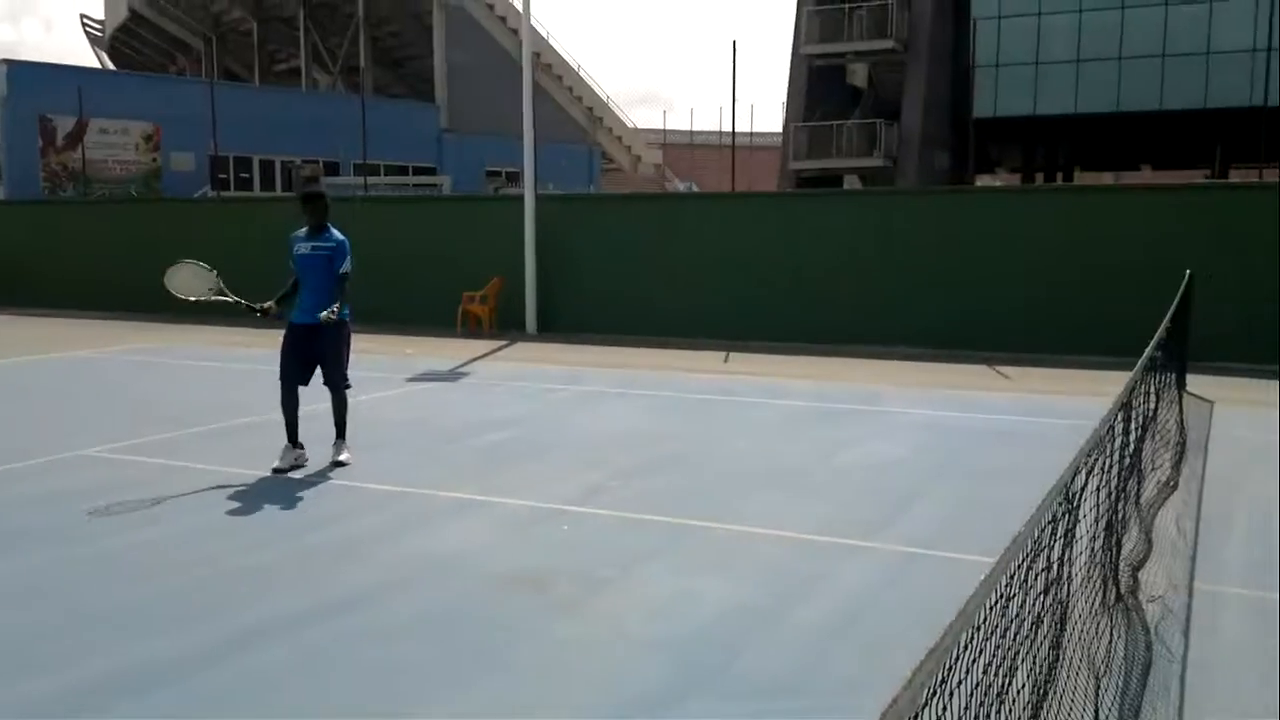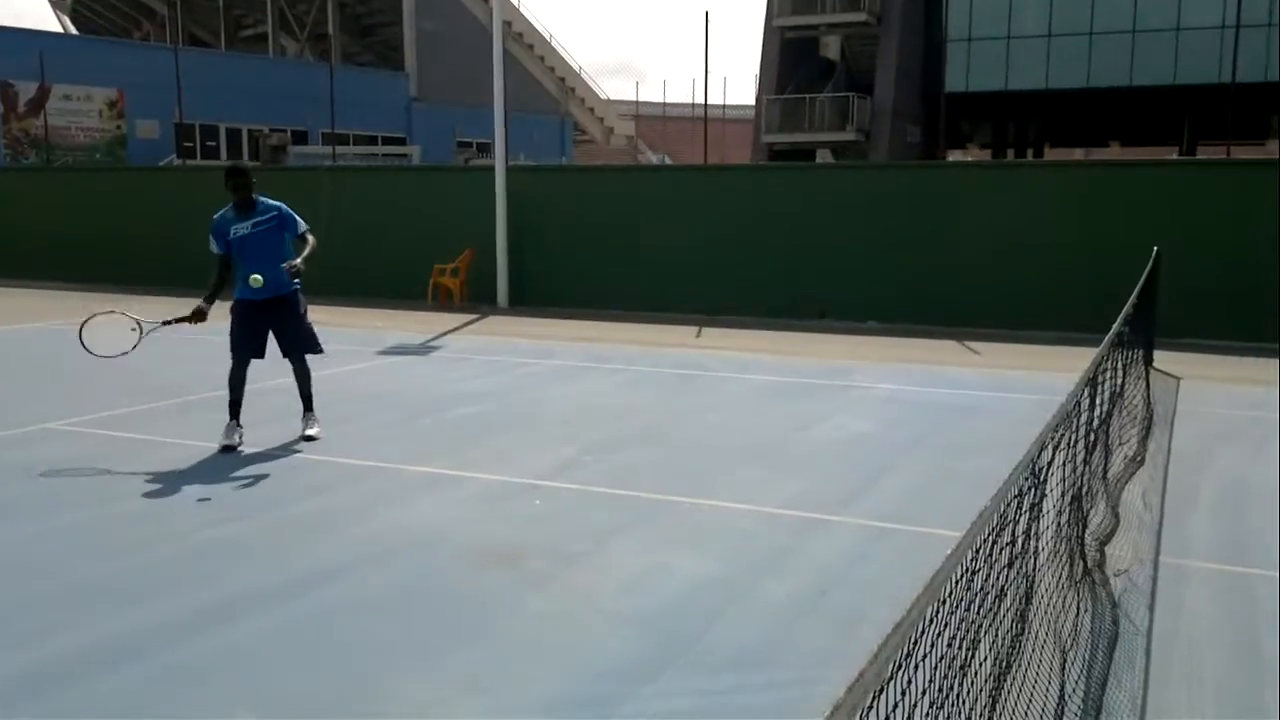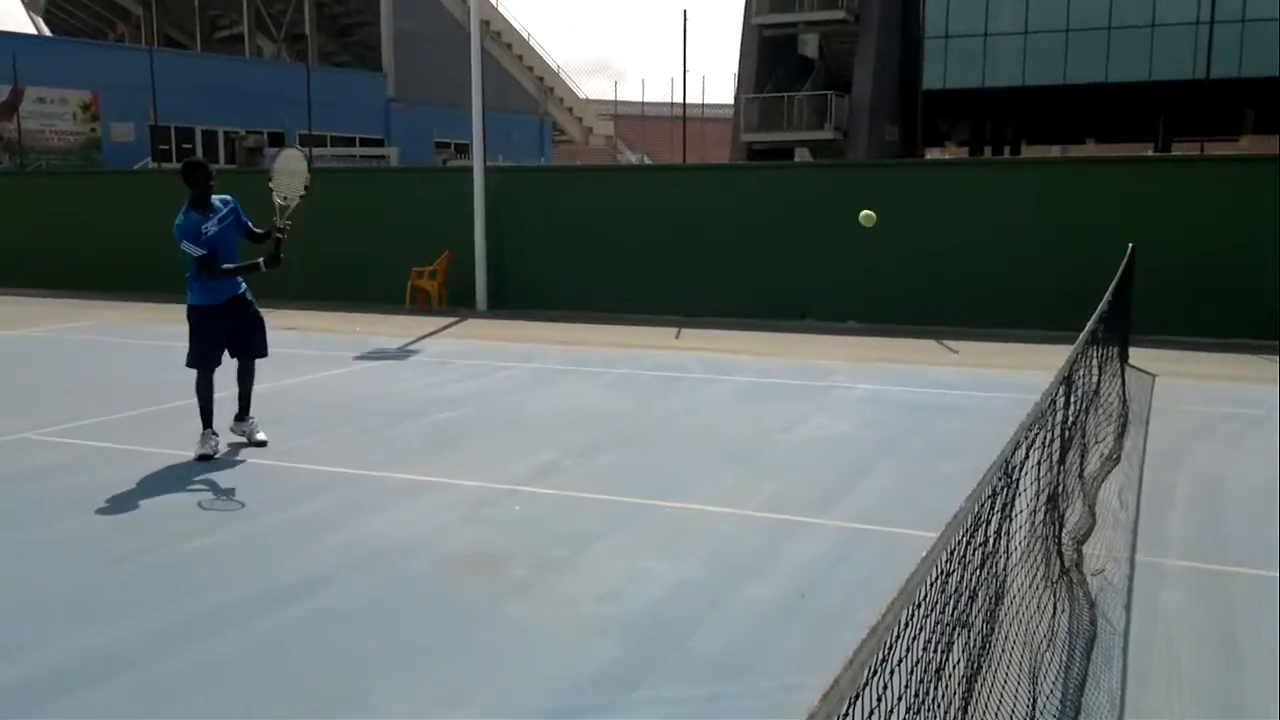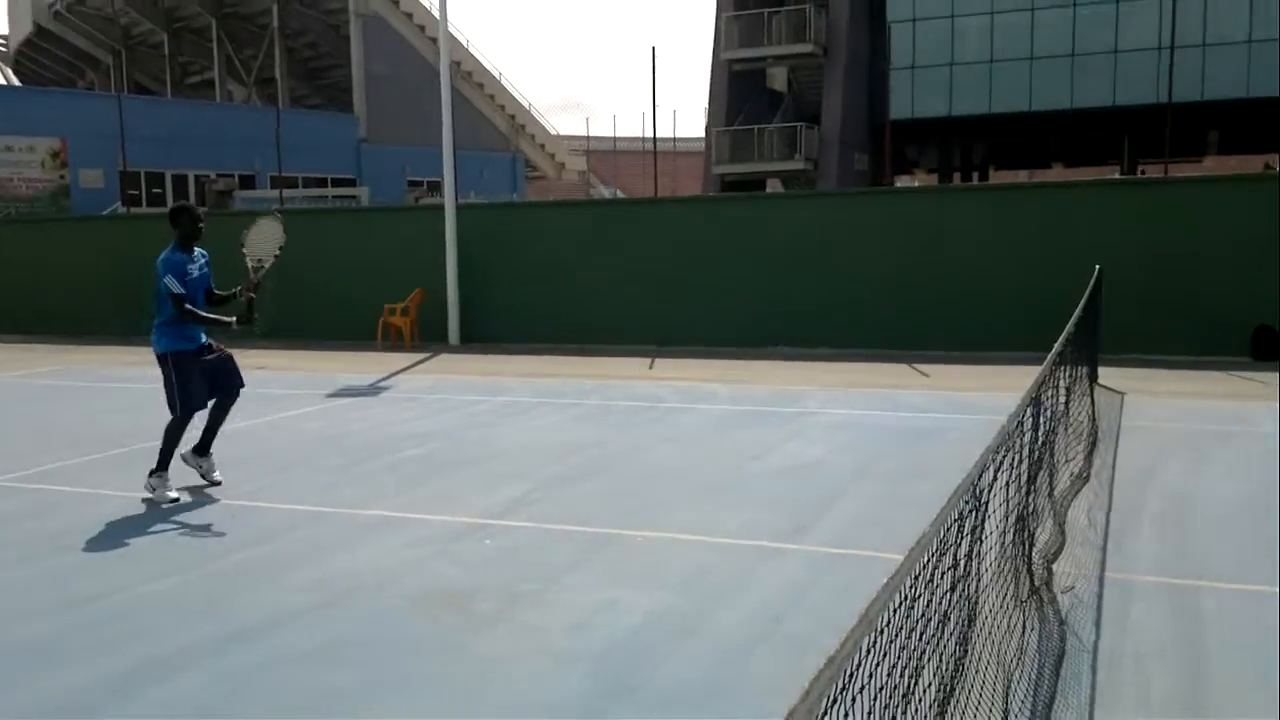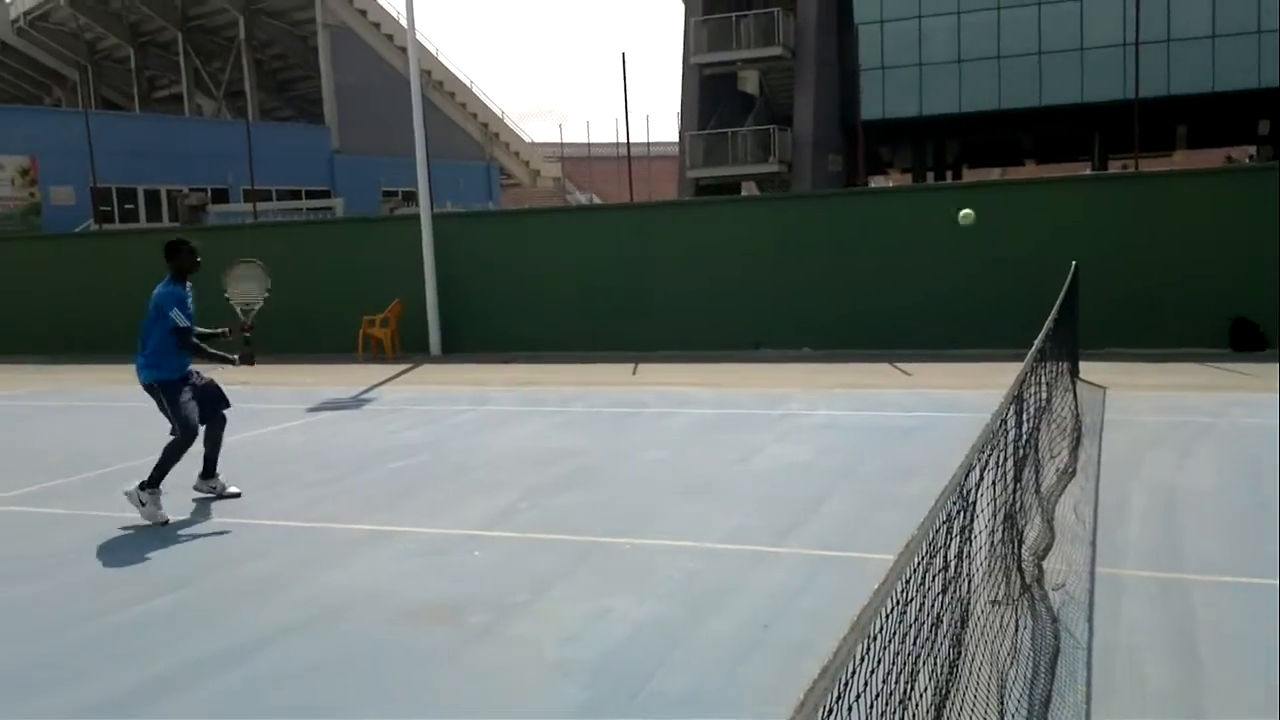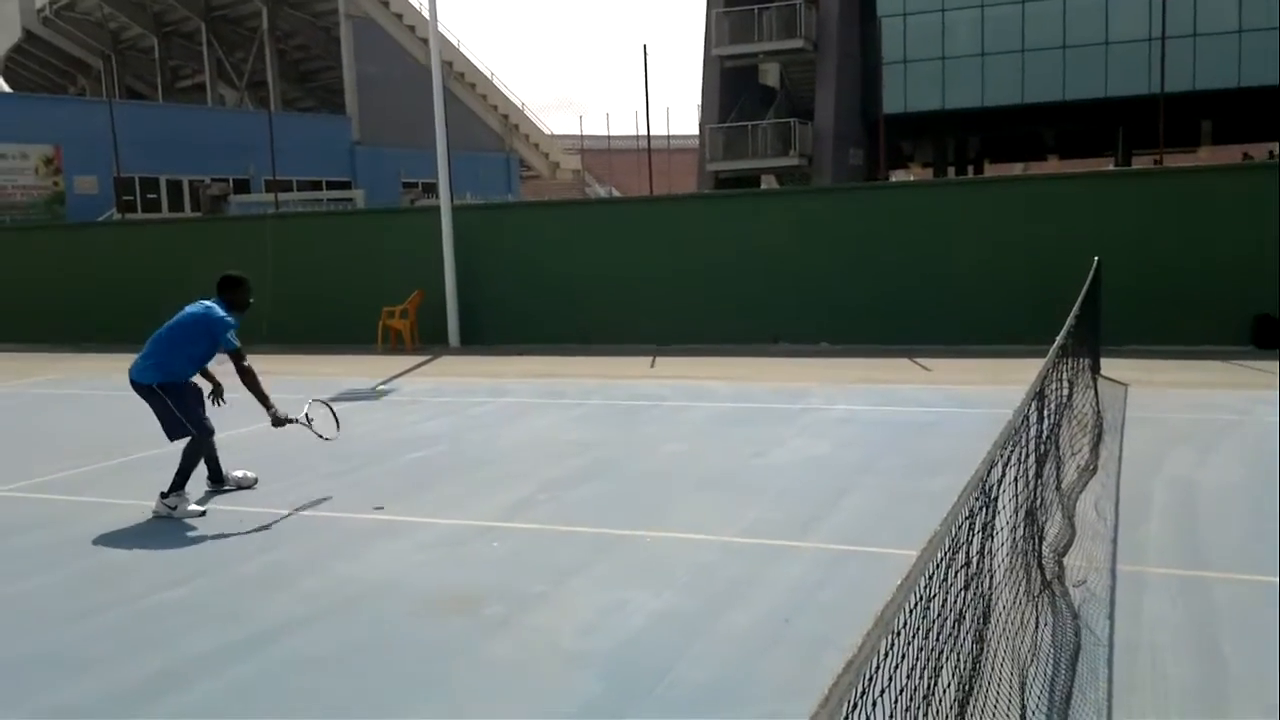
dt=0.4s
person 1, frame 1
left shoulder: (337, 242)
right shoulder: (296, 239)
left elbow: (342, 284)
left wrist: (336, 309)
right wrist: (276, 302)
left hip: (331, 324)
right hip: (299, 323)
left knee: (336, 385)
right knee: (288, 384)
left ankle: (340, 442)
right ankle: (293, 447)
person 1, frame 2
left shoulder: (277, 211)
right shoulder: (221, 223)
left elbow: (307, 237)
right elbow: (224, 267)
left wrist: (299, 260)
right wrist: (208, 301)
left hip: (284, 294)
right hip: (247, 299)
left knee: (297, 356)
right knee: (240, 360)
left ankle: (309, 415)
right ankle: (233, 424)
person 1, frame 3
left shoulder: (228, 204)
right shoulder: (185, 224)
left elbow: (251, 234)
right elbow: (210, 270)
left wrist: (271, 232)
right wrist: (259, 264)
left hip: (237, 294)
right hip: (205, 304)
left knee: (248, 357)
right knee: (205, 367)
left ankle: (243, 419)
right ankle: (208, 432)
person 1, frame 4
left shoulder: (202, 256)
right shoulder: (170, 262)
left elbow: (209, 298)
right elbow: (183, 311)
left wrist: (237, 293)
right wrist: (231, 322)
left hip: (200, 341)
right hip: (174, 347)
left knee: (231, 390)
right knee: (185, 411)
left ankle: (200, 454)
right ankle: (158, 476)
person 1, frame 5
left shoulder: (183, 289)
right shoulder: (171, 295)
right elbow: (189, 344)
left wrist: (220, 333)
right wrist: (233, 359)
left hip: (181, 371)
right hip: (161, 375)
left knee: (217, 418)
right knee: (188, 431)
left ankle: (208, 478)
right ankle: (147, 490)
person 1, frame 6
left shoulder: (206, 309)
right shoulder: (221, 319)
right elbow: (242, 367)
left wrist: (214, 381)
right wrist: (270, 408)
left hip: (163, 374)
right hip: (154, 379)
left knee: (200, 423)
right knee: (203, 432)
left ankle: (217, 477)
right ankle: (171, 497)
